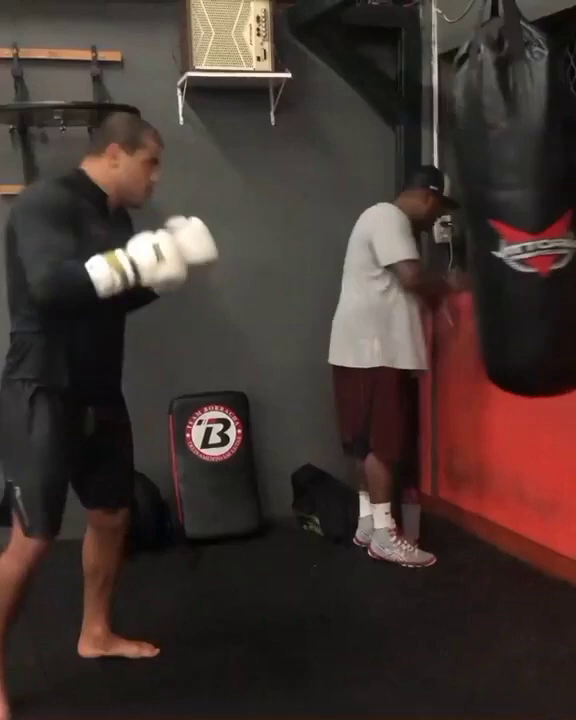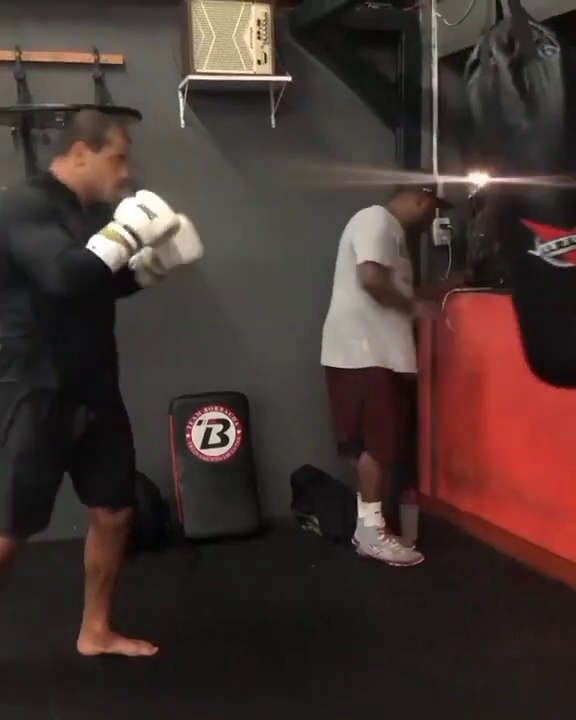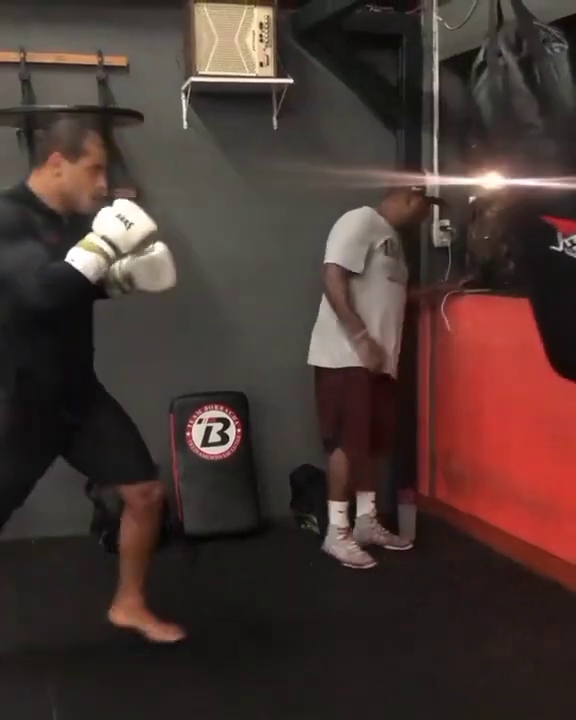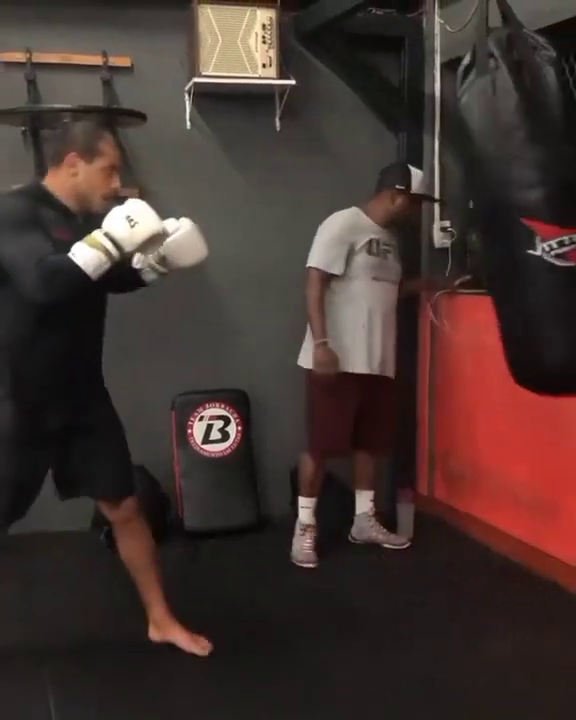
dt=0.2s
person 1, frame 1
left shoulder: (116, 215)
right elbow: (51, 286)
left wrist: (166, 263)
right wrist: (136, 263)
left hip: (98, 391)
left knee: (112, 517)
left ankle: (96, 633)
person 1, frame 2
left shoulder: (93, 209)
right elbow: (64, 278)
left wrist: (157, 258)
right wrist: (128, 231)
left hip: (95, 391)
left knee: (113, 514)
left ankle: (96, 630)
person 1, frame 3
left shoulder: (73, 219)
right elbow: (43, 290)
left wrist: (128, 271)
right wrist: (105, 240)
left hip: (77, 390)
left knee: (145, 490)
left ankle: (130, 604)
person 1, frame 4
left shoulder: (87, 217)
left elbow: (117, 277)
right elbow: (44, 284)
left wrist: (161, 255)
right wrist: (111, 238)
left hip: (83, 395)
left knee: (124, 509)
left ankle: (161, 620)
person 2, frame 1
left shoulder: (392, 221)
right shoulder: (388, 217)
right elbow: (412, 278)
left wrist: (433, 288)
right wrist: (447, 285)
left hip: (380, 348)
right hip: (369, 350)
left knee: (373, 441)
right knee: (380, 442)
left ankle: (368, 524)
right ankle: (384, 535)
person 2, frame 2
left shoulder: (392, 230)
right shoulder: (376, 220)
right elbow: (371, 278)
right wrist: (416, 306)
left hip: (384, 353)
right hip: (360, 352)
left knee: (381, 442)
right knee: (372, 442)
left ankle: (368, 526)
right ankle: (373, 534)
person 2, frame 3
left shoulder: (392, 235)
right shoulder: (359, 224)
right elbow: (334, 279)
right wrist: (362, 338)
left hip: (377, 360)
right hip: (346, 358)
left knee: (373, 444)
right knee: (349, 441)
left ankle: (365, 523)
right ankle: (337, 532)
person 2, frame 4
left shoulder: (389, 235)
right shoulder: (342, 225)
right elbow: (315, 283)
left wrist: (427, 287)
right wrist: (321, 344)
left hip: (377, 360)
right hip: (338, 359)
left knee: (371, 441)
right knee: (322, 442)
left ankle: (364, 521)
right ankle: (304, 526)
